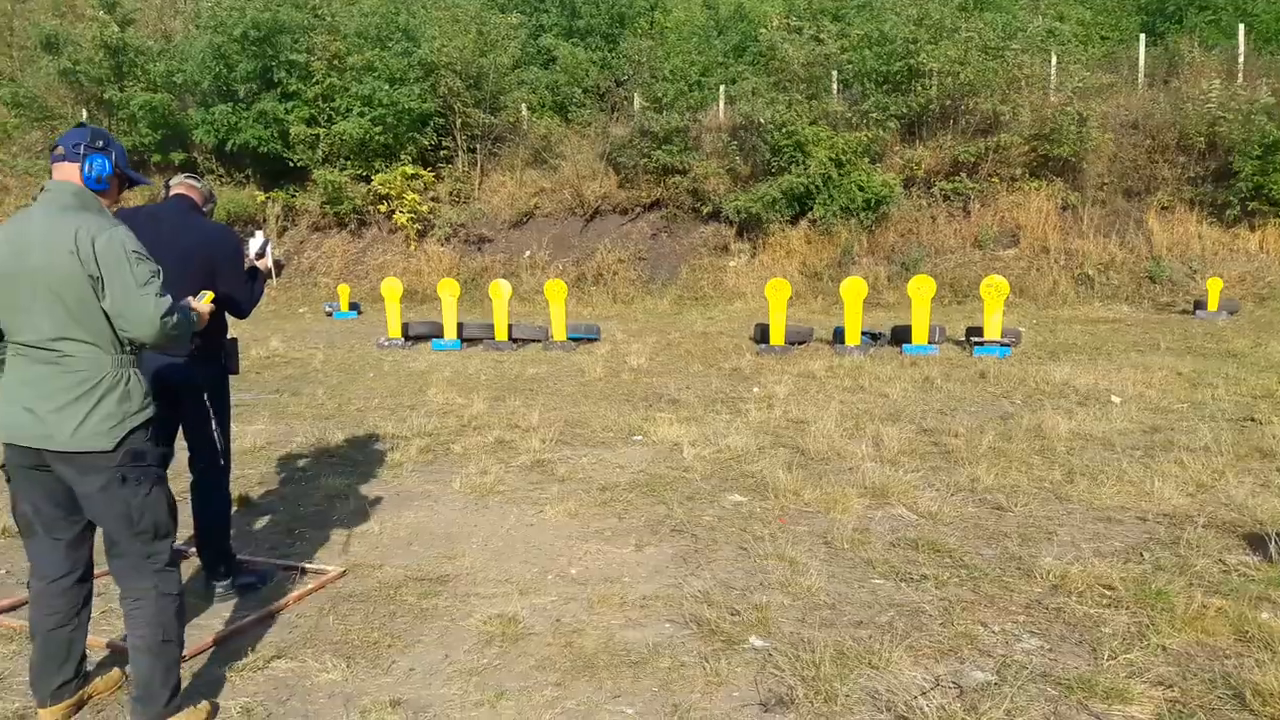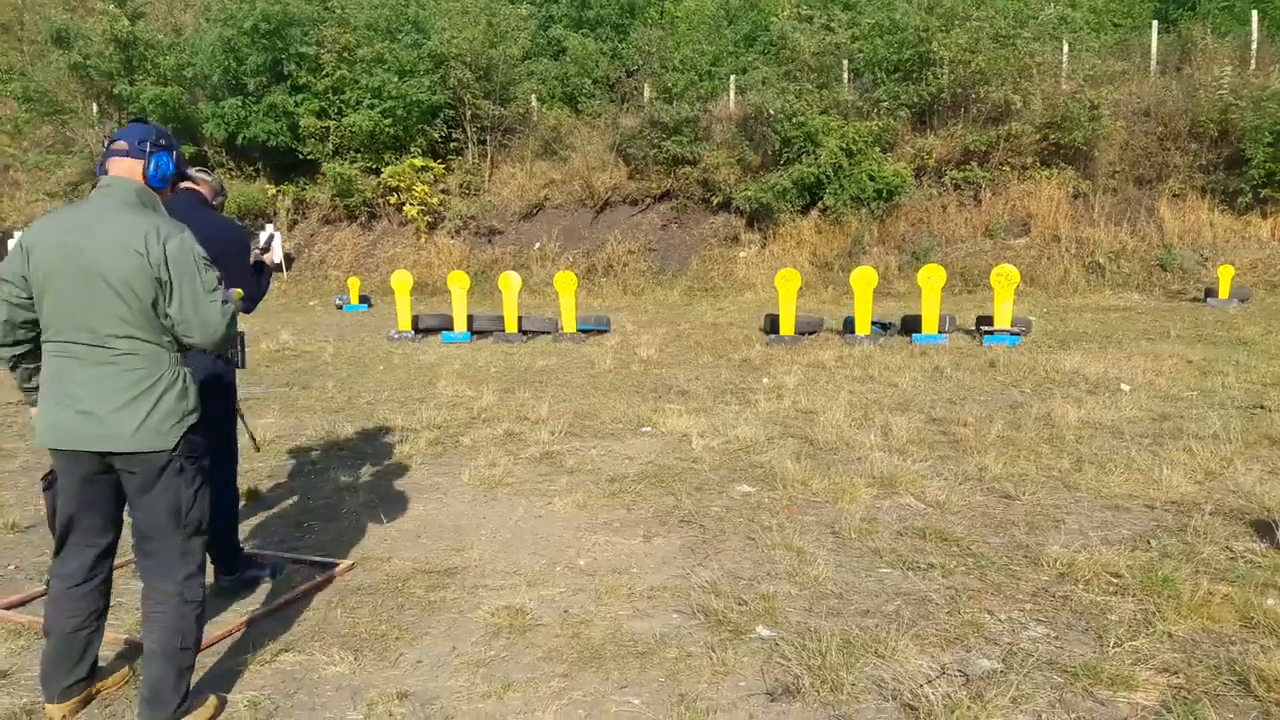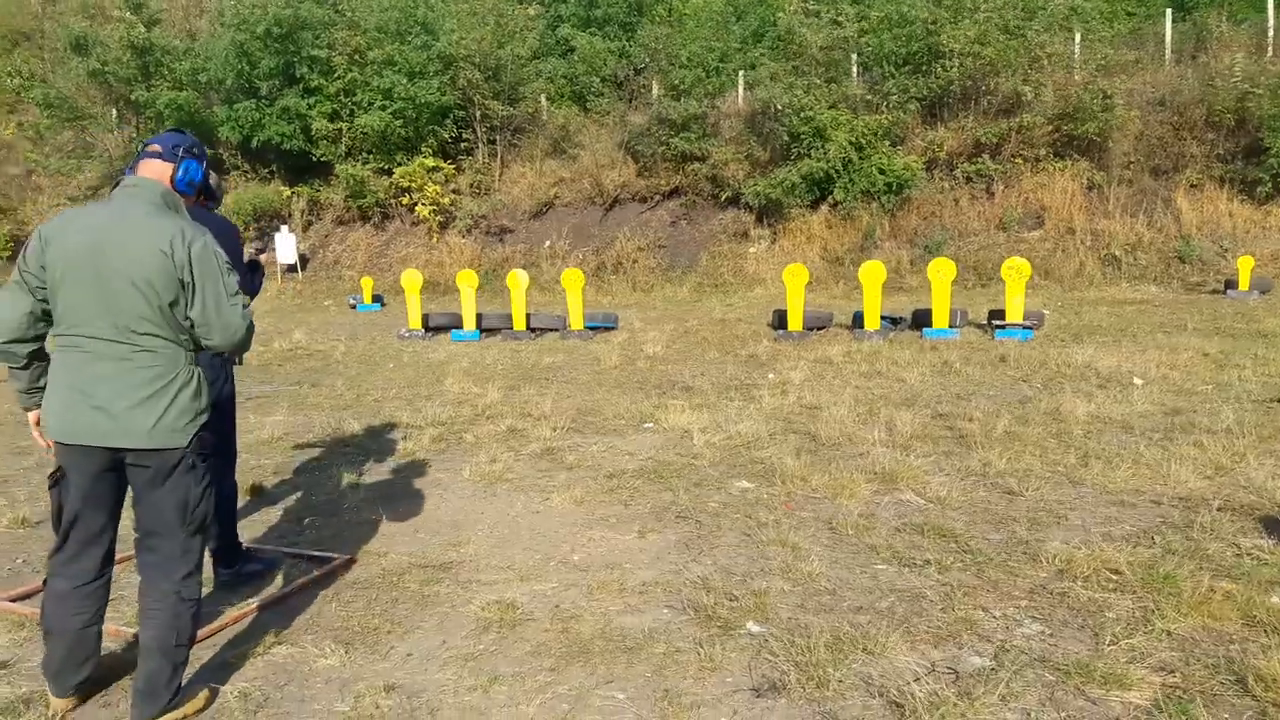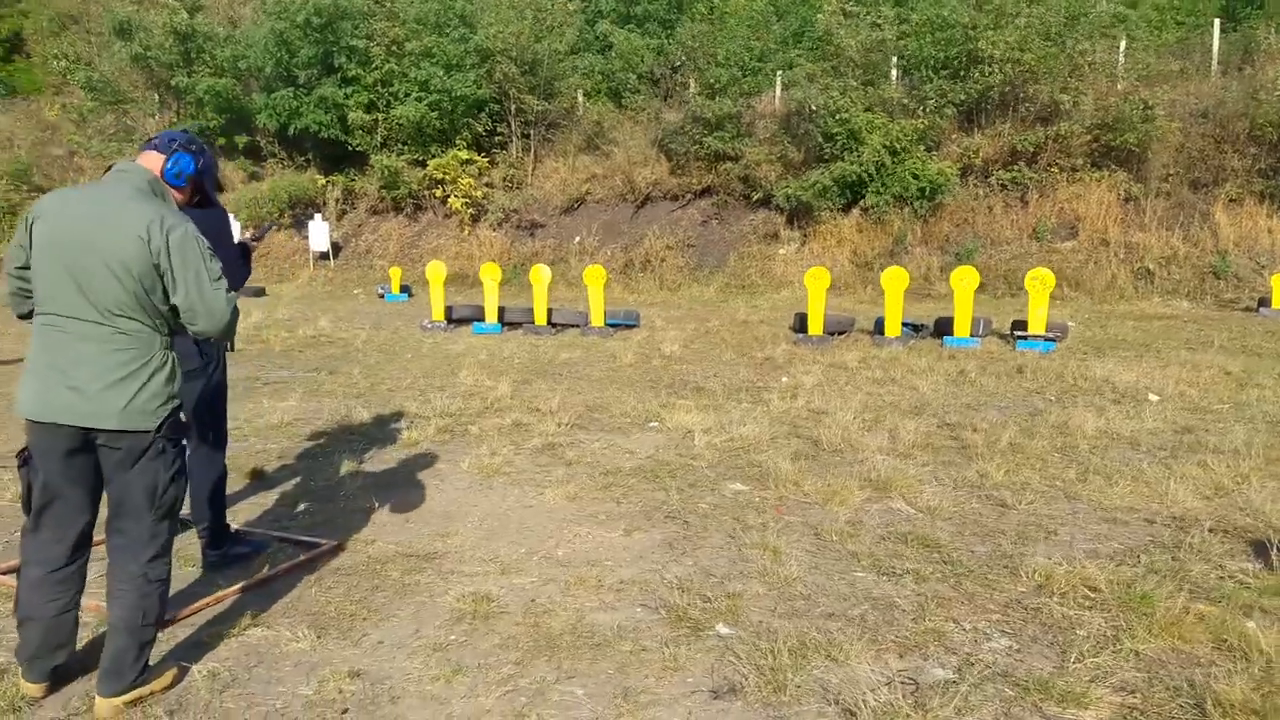
dt=0.3s
person 1, frame 1
right shoulder: (101, 234)
right elbow: (149, 322)
right wrist: (192, 315)
right hip: (103, 429)
left knee: (54, 562)
right knee: (146, 561)
person 1, frame 2
right shoulder: (165, 236)
right elbow: (211, 330)
right wrist: (227, 307)
left hip: (69, 428)
right hip: (153, 429)
left knee: (78, 558)
right knee: (171, 566)
person 1, frame 3
left shoulder: (57, 228)
right shoulder: (187, 238)
right elbow: (230, 334)
right wrist: (211, 317)
left hip: (76, 423)
right hip: (164, 427)
left knee: (78, 554)
right knee: (170, 564)
person 1, frame 4
left shoulder: (50, 207)
right shoulder: (170, 227)
right elbow: (216, 320)
right wrist: (170, 312)
left hip: (49, 403)
right hip: (136, 409)
left knee: (52, 536)
right knee: (140, 544)
person 2, frame 1
left shoulder: (125, 224)
right shoulder: (219, 237)
right elbow: (240, 305)
right wrist: (258, 272)
left hip: (141, 361)
right hip: (197, 364)
right knee: (209, 467)
right ankle: (221, 572)
person 2, frame 2
right shoulder: (226, 231)
right elbow: (246, 299)
right wrist: (262, 267)
right hip: (206, 359)
right knee: (218, 461)
right ankle: (229, 565)
person 2, frame 3
right shoulder: (218, 229)
right elbow: (240, 294)
right wrist: (256, 266)
right hip: (204, 356)
right knee: (216, 456)
right ankle: (228, 559)
person 2, frame 4
right shoulder: (209, 212)
right elbow: (233, 277)
right wrist: (243, 250)
right hip: (196, 341)
right knee: (206, 438)
right ankle: (214, 541)
